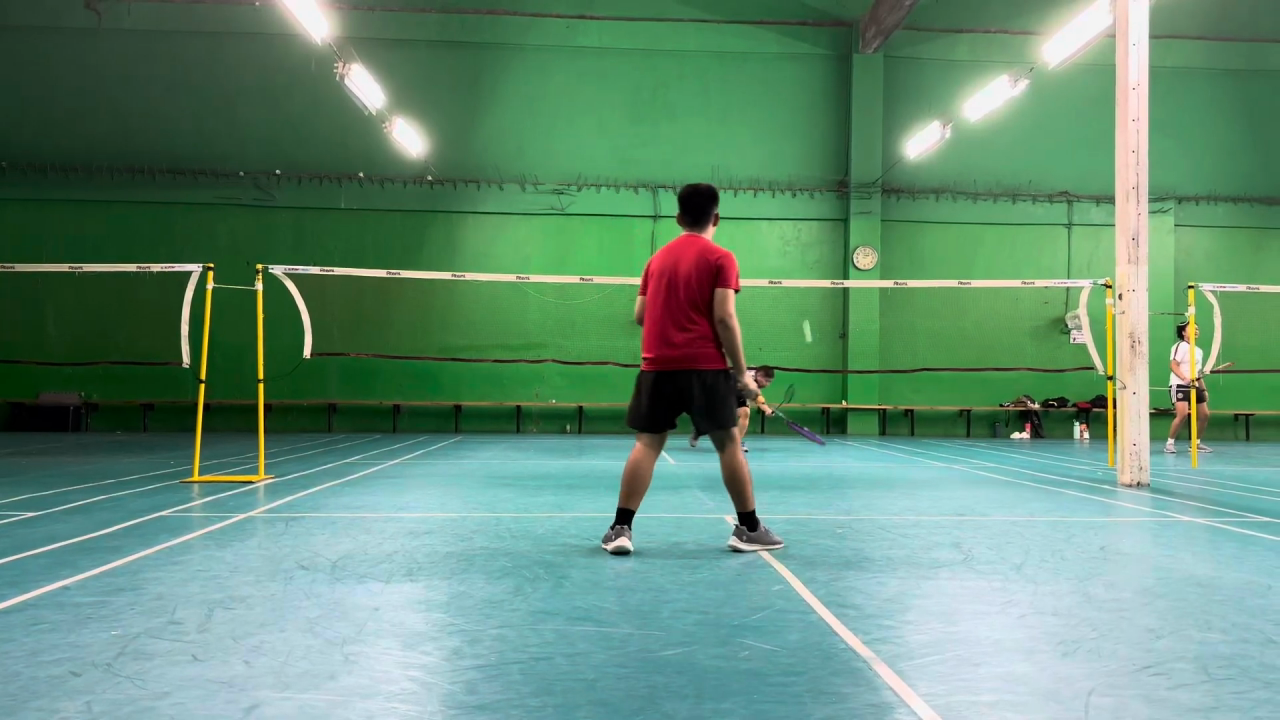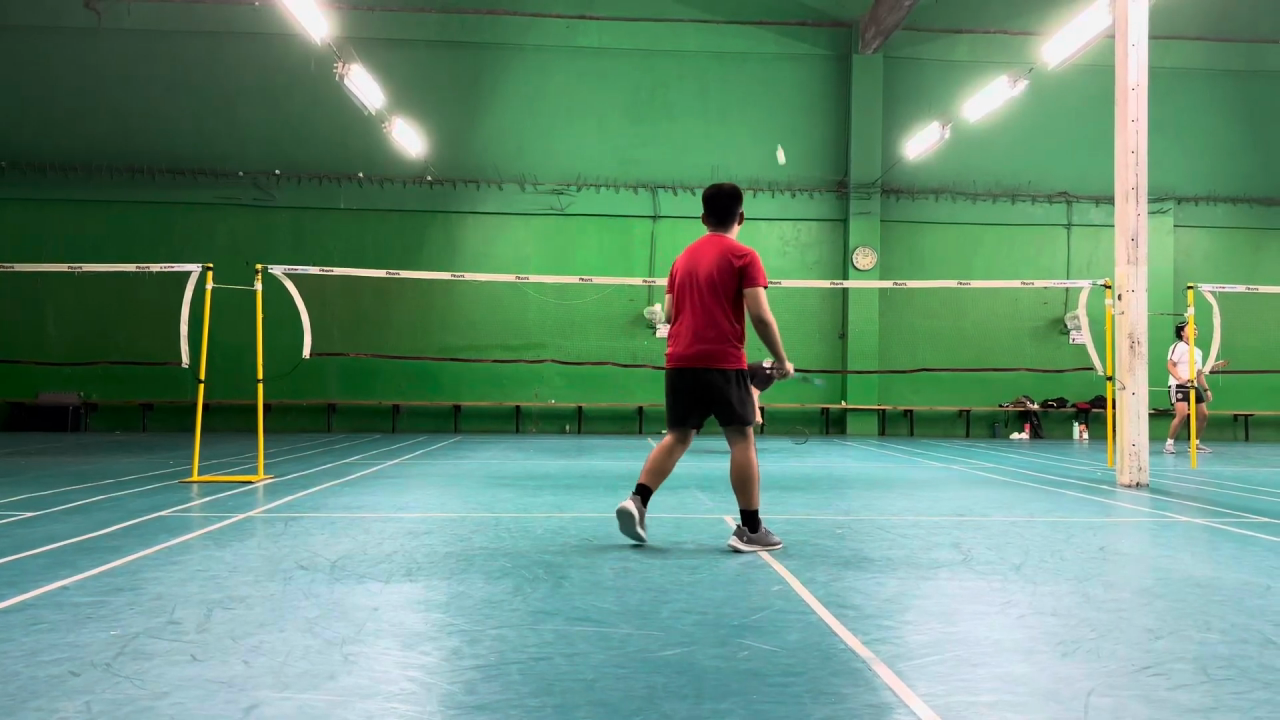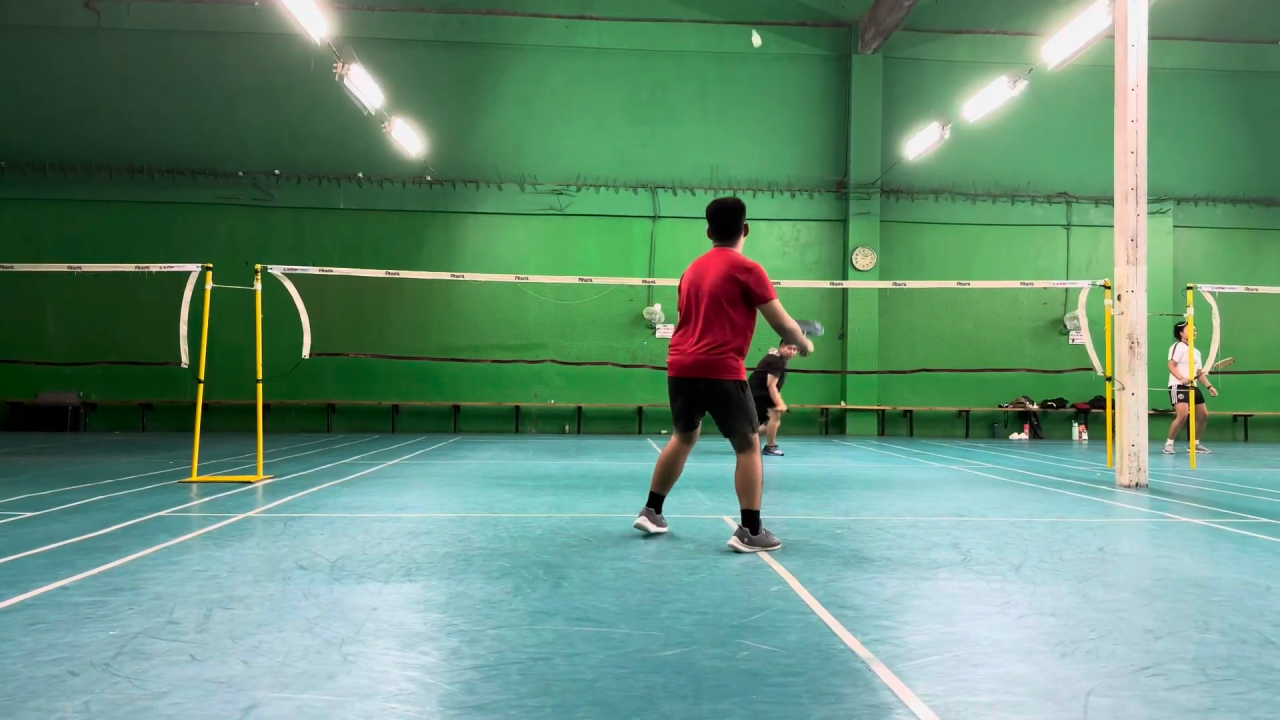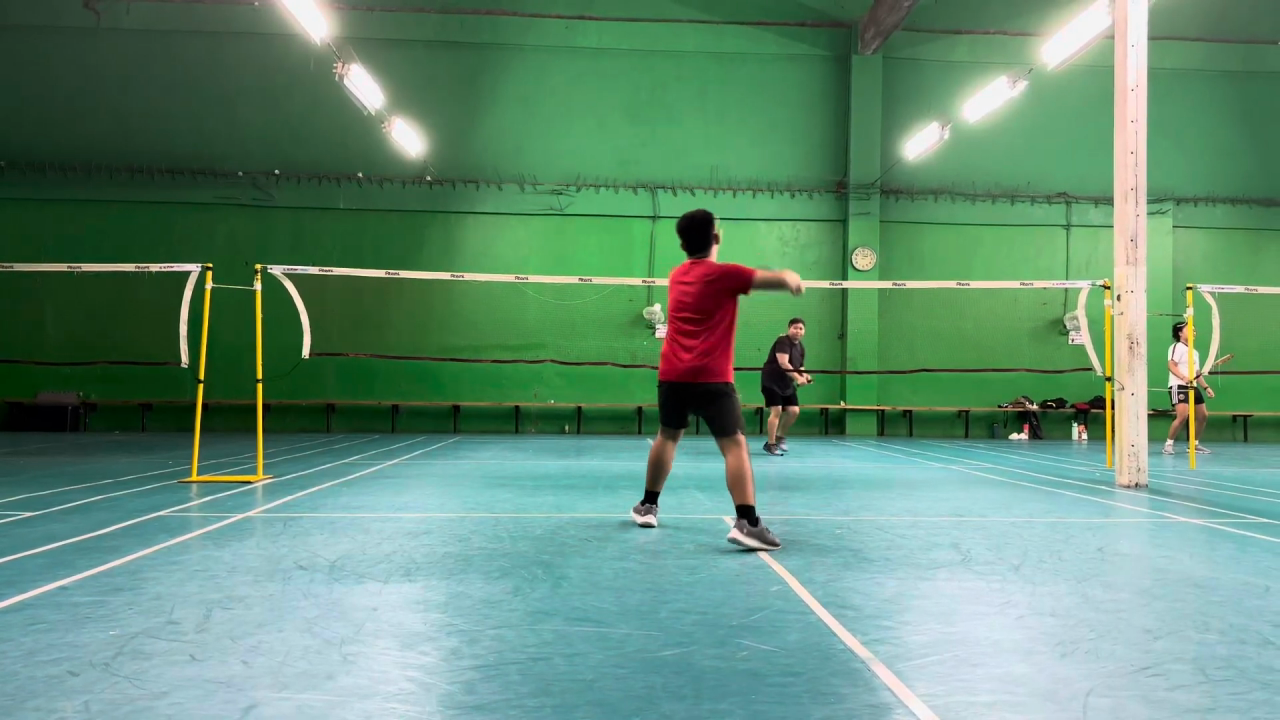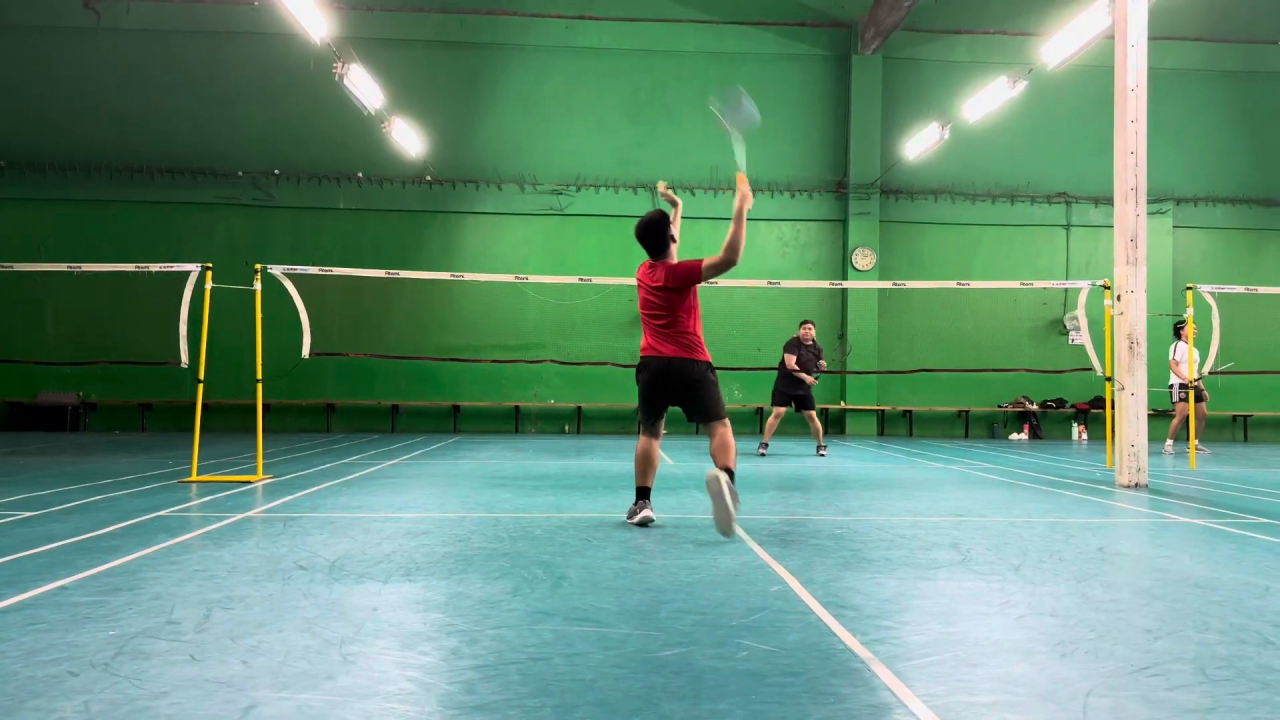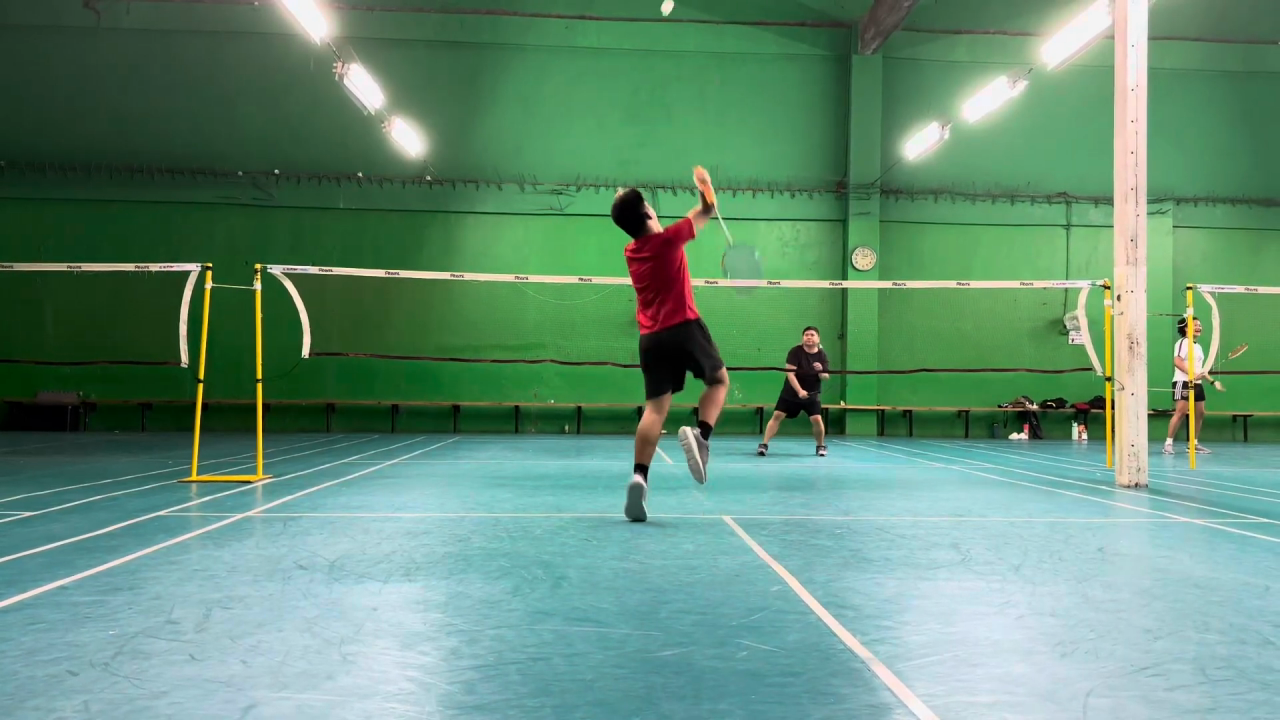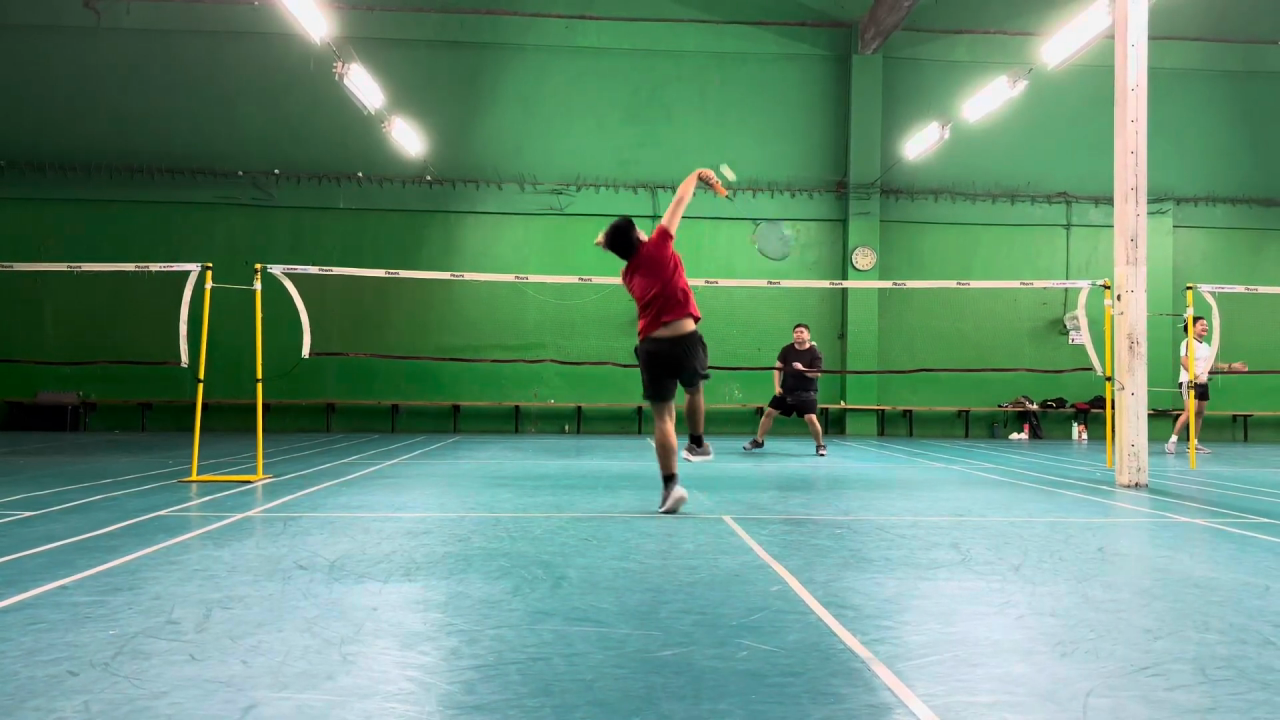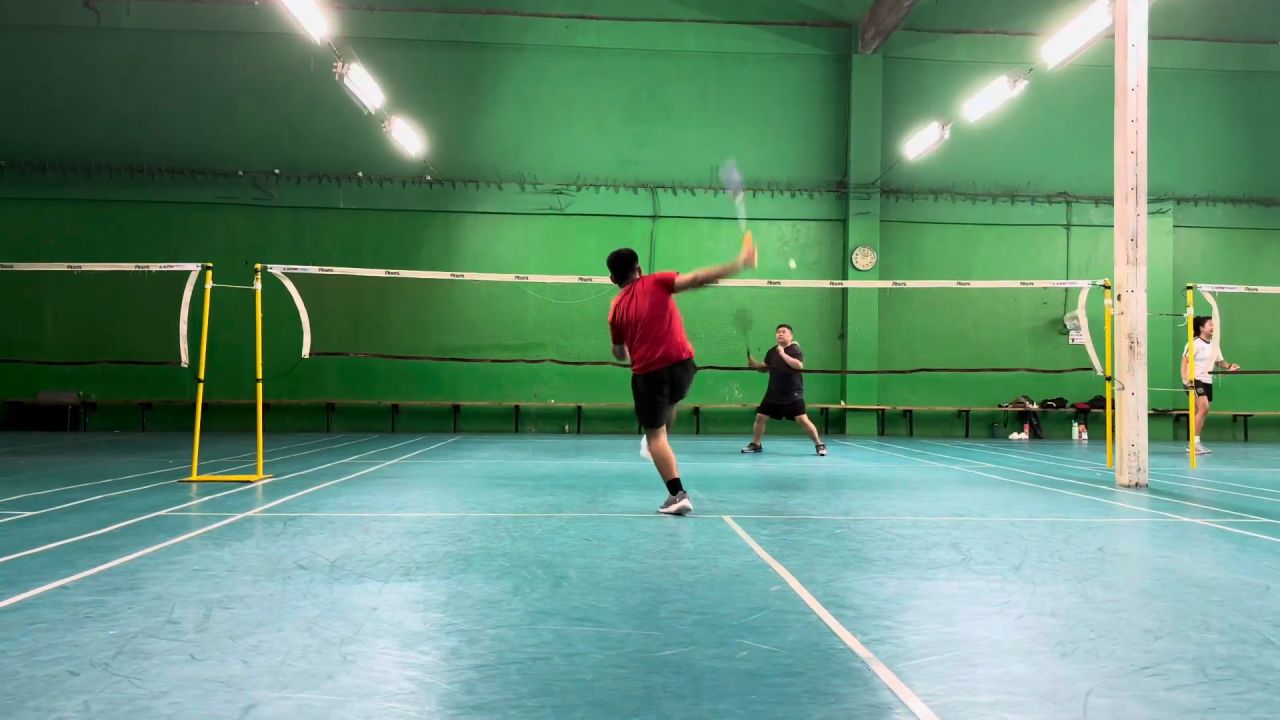
dt=0.2s
person 1, frame 1
left shoulder: (657, 258)
right shoulder: (720, 258)
left elbow: (641, 315)
right elbow: (724, 318)
right wrist: (742, 373)
left hip: (658, 366)
right hip: (704, 367)
left knee: (646, 445)
right knee: (728, 444)
left ankle: (620, 528)
right ankle: (749, 528)
person 1, frame 2
left shoulder: (683, 257)
right shoulder: (744, 257)
left elbow: (669, 315)
right elbow: (760, 315)
right wrist: (781, 360)
left hip: (680, 362)
right hip: (723, 363)
left knee: (676, 438)
right knee: (742, 441)
left ankle: (637, 501)
right ankle: (749, 529)
person 1, frame 3
left shoulder: (692, 269)
right shoulder: (747, 271)
right elbow: (782, 324)
right wrist: (803, 343)
left hip: (681, 369)
right hip: (721, 372)
left knee: (683, 438)
right knee: (748, 446)
left ankle: (651, 510)
right ankle: (750, 530)
person 1, frame 4
left shoulder: (677, 275)
right shoulder: (723, 274)
right elbow: (779, 279)
right wrist: (793, 280)
left hip: (671, 374)
right hip: (710, 377)
left knee: (667, 436)
right knee: (735, 446)
left ankle: (647, 506)
right ankle: (748, 523)
person 1, frame 5
left shoulder: (644, 272)
right shoulder: (679, 273)
left elbow: (662, 242)
right elbow: (729, 258)
left wrist: (675, 209)
right wrist: (741, 207)
left hip: (652, 364)
right hip: (690, 361)
left knee: (650, 434)
right knee: (720, 427)
left ankle: (641, 503)
right ankle: (724, 476)
person 1, frame 6
left shoulder: (632, 251)
right shoulder: (666, 239)
right elbow: (706, 211)
left wrist: (627, 202)
right wrist: (705, 184)
left hip: (652, 338)
right hip: (683, 328)
left knee: (655, 409)
right knee: (719, 381)
left ankle: (640, 478)
right ankle: (700, 435)
person 1, frame 7
left shoulder: (628, 274)
right shoulder: (655, 248)
right elbow: (678, 205)
left wrist: (612, 241)
right wrist: (695, 177)
left hip: (651, 347)
right hip: (685, 340)
left knee: (663, 416)
right knee: (694, 388)
left ankle: (671, 486)
right ankle: (697, 443)
person 1, frame 8
left shoulder: (616, 308)
right shoulder: (655, 283)
left elbow: (619, 354)
right elbow: (697, 279)
right wrist: (735, 265)
left hip: (647, 372)
right hip: (680, 363)
left knee: (656, 435)
right knee: (664, 410)
left ankle: (678, 495)
right ankle: (652, 439)
